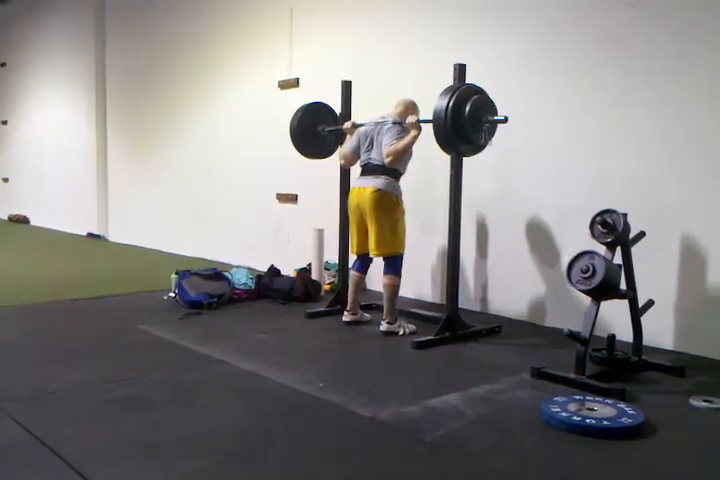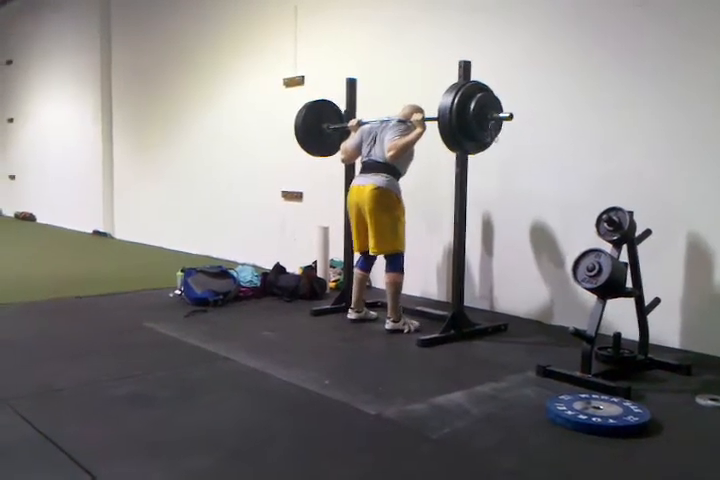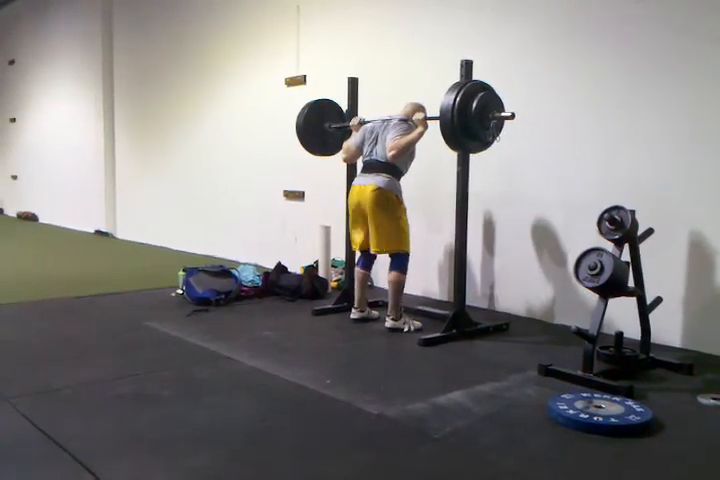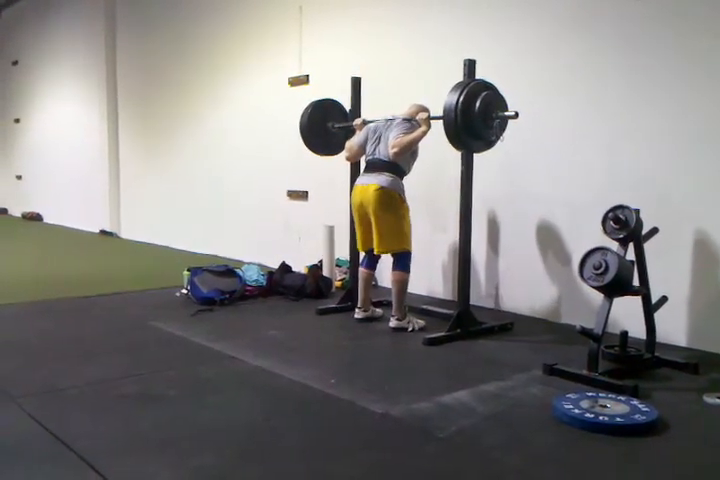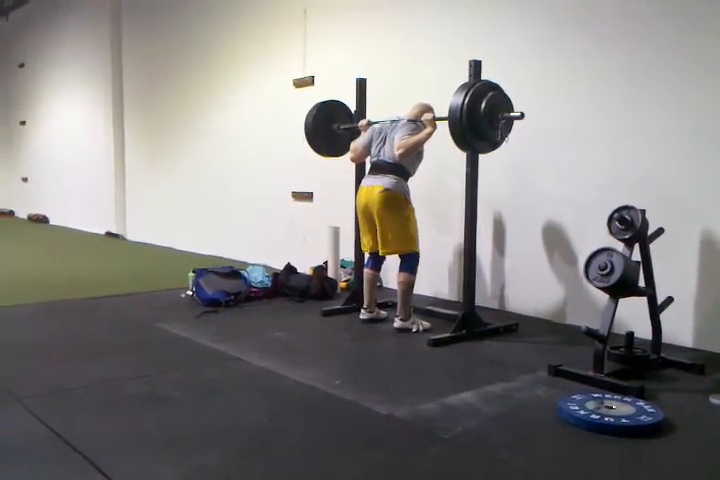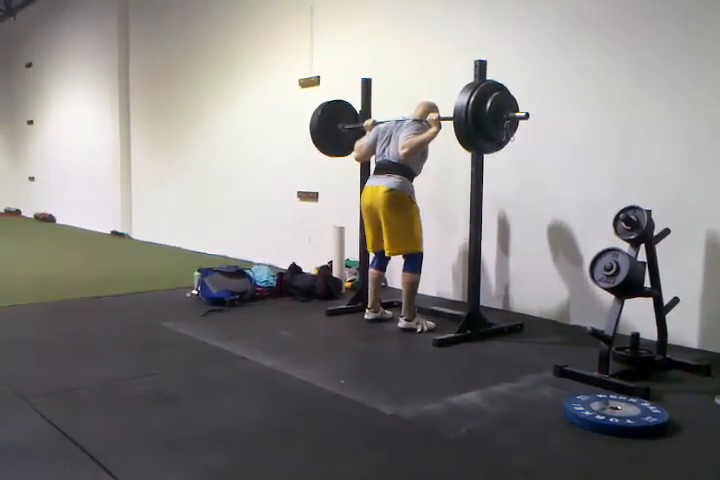
dt=0.5s
person 1, frame 1
left shoulder: (366, 128)
right shoulder: (396, 128)
left elbow: (345, 160)
right elbow: (390, 157)
left wrist: (350, 134)
right wrist: (414, 133)
left hip: (357, 192)
right hip: (381, 193)
left knee: (363, 256)
right knee: (393, 258)
left ankle: (351, 311)
right ankle: (389, 321)
person 1, frame 2
left shoulder: (369, 127)
right shoulder: (400, 127)
left elbow: (345, 156)
right elbow: (392, 152)
left wrist: (353, 132)
right wrist: (419, 131)
left hip: (356, 190)
right hip: (380, 191)
left knee: (366, 253)
right knee: (394, 255)
left ankle: (356, 308)
right ankle: (394, 319)
person 1, frame 3
left shoulder: (371, 127)
right shoulder: (402, 127)
left elbow: (347, 155)
right elbow: (393, 152)
left wrist: (355, 132)
right wrist: (420, 130)
left hip: (357, 190)
right hip: (381, 192)
left knee: (366, 252)
right knee: (399, 255)
left ankle: (359, 308)
right ankle: (394, 317)
person 1, frame 4
left shoulder: (374, 126)
right shoulder: (405, 126)
left elbow: (350, 154)
right elbow: (396, 149)
left wrist: (358, 131)
right wrist: (424, 129)
left hip: (360, 189)
right hip: (384, 191)
left knee: (371, 252)
right knee: (401, 254)
left ankle: (363, 308)
right ankle: (399, 317)
person 1, frame 5
left shoulder: (378, 127)
right shoulder: (410, 128)
left elbow: (354, 155)
right elbow: (401, 151)
left wrist: (363, 132)
right wrist: (429, 130)
left hip: (365, 191)
right hip: (389, 193)
left knee: (375, 253)
right knee: (409, 256)
left ankle: (368, 309)
right ankle: (404, 318)
person 1, frame 6
left shoulder: (384, 127)
right shoulder: (416, 128)
left elbow: (359, 154)
right elbow: (405, 151)
left wrist: (368, 132)
right wrist: (434, 130)
left hip: (370, 191)
right hip: (394, 193)
left knee: (380, 253)
right knee: (413, 255)
left ankle: (373, 308)
right ankle: (408, 318)
